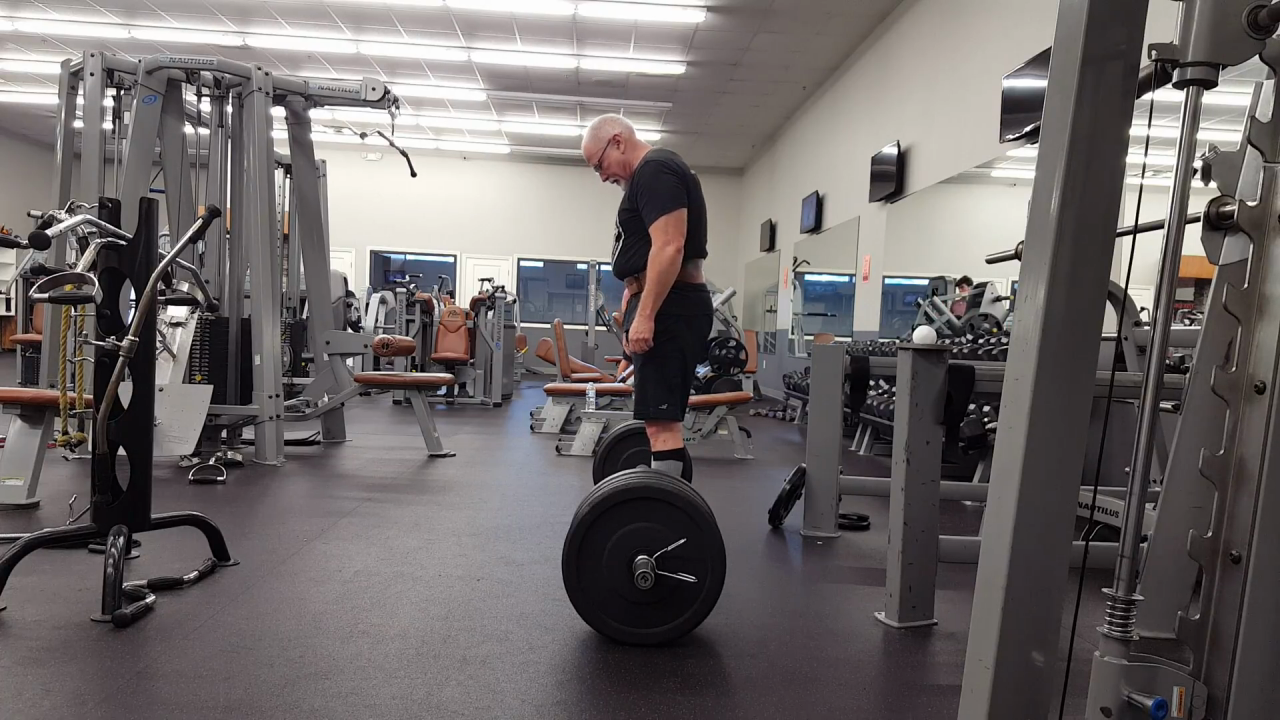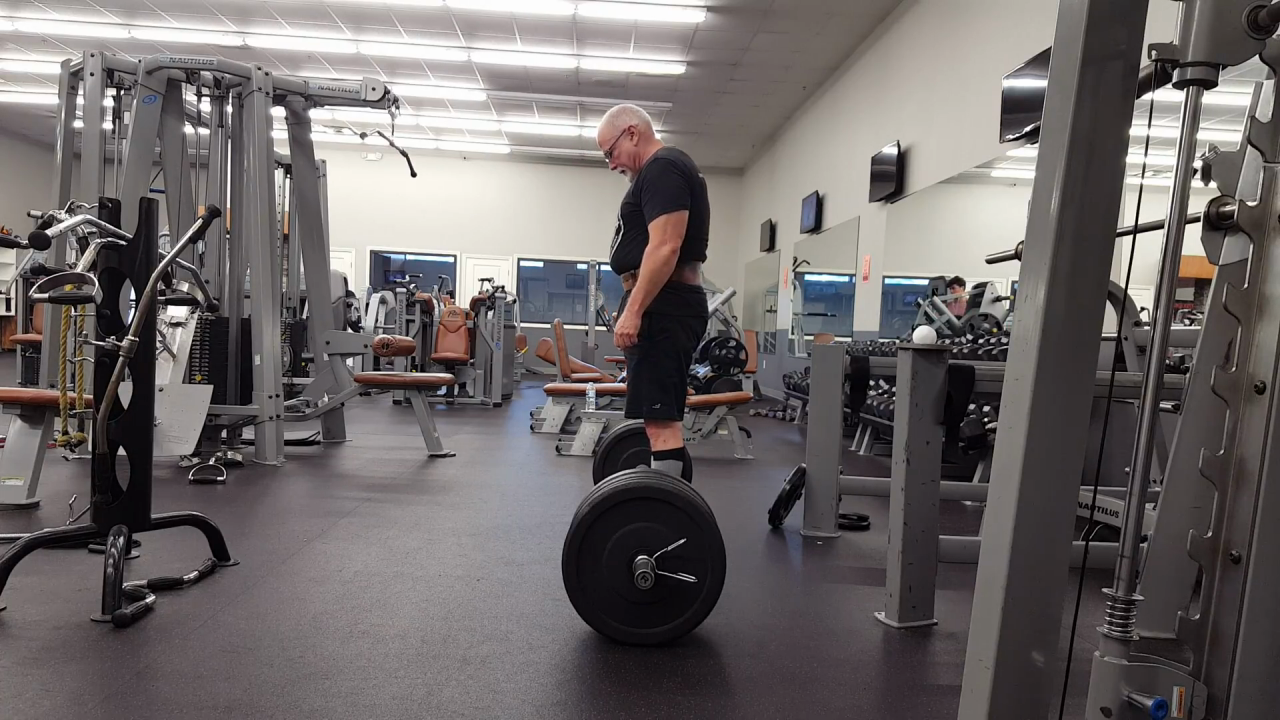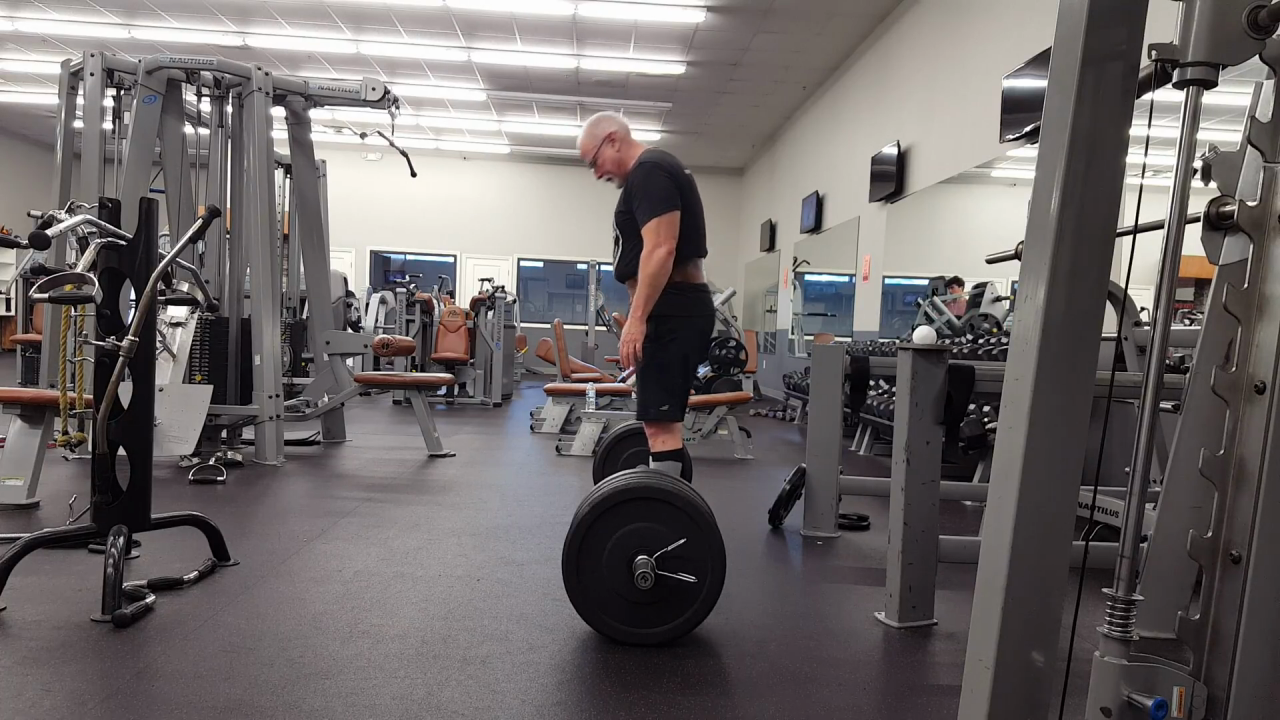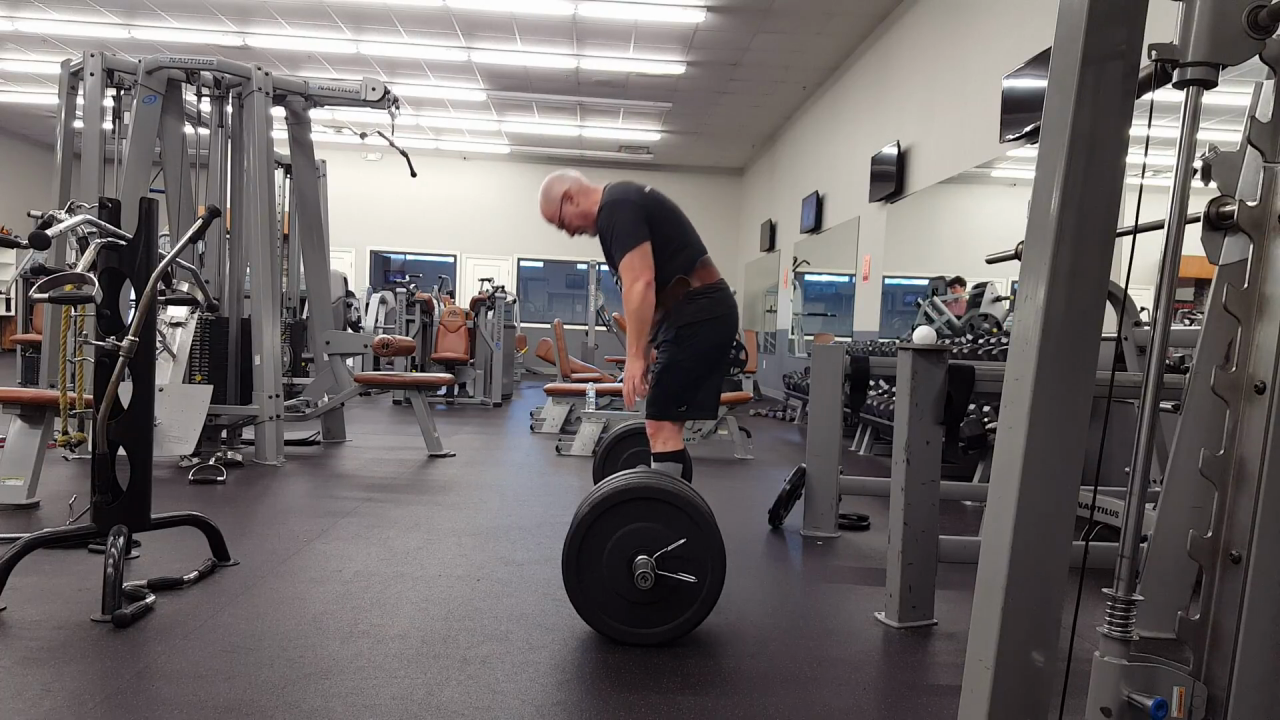
dt=0.4s
person 1, frame 1
left shoulder: (655, 171)
right shoulder: (654, 174)
left elbow: (669, 246)
left wrist: (645, 316)
right wrist: (643, 314)
left hip: (669, 309)
right hip: (670, 309)
left knee: (661, 422)
right knee: (660, 420)
person 1, frame 2
left shoulder: (662, 169)
right shoulder: (664, 172)
left elbow: (665, 247)
left wrist: (632, 311)
right wrist: (638, 310)
left hip: (662, 308)
right hip: (668, 308)
left knee: (660, 421)
right knee: (661, 419)
person 1, frame 3
left shoulder: (649, 172)
right shoulder: (652, 174)
left elbow: (661, 250)
left wrist: (636, 320)
right wrist: (641, 318)
left hip: (671, 310)
right hip: (677, 308)
left knee: (659, 421)
right knee: (659, 418)
person 1, frame 4
left shoulder: (617, 209)
right shoulder: (621, 203)
left elbow: (640, 284)
right elbow: (644, 284)
left wrist: (636, 357)
right wrist: (642, 351)
left hip: (698, 313)
right hip: (702, 312)
left knee: (661, 424)
right knee: (664, 422)
